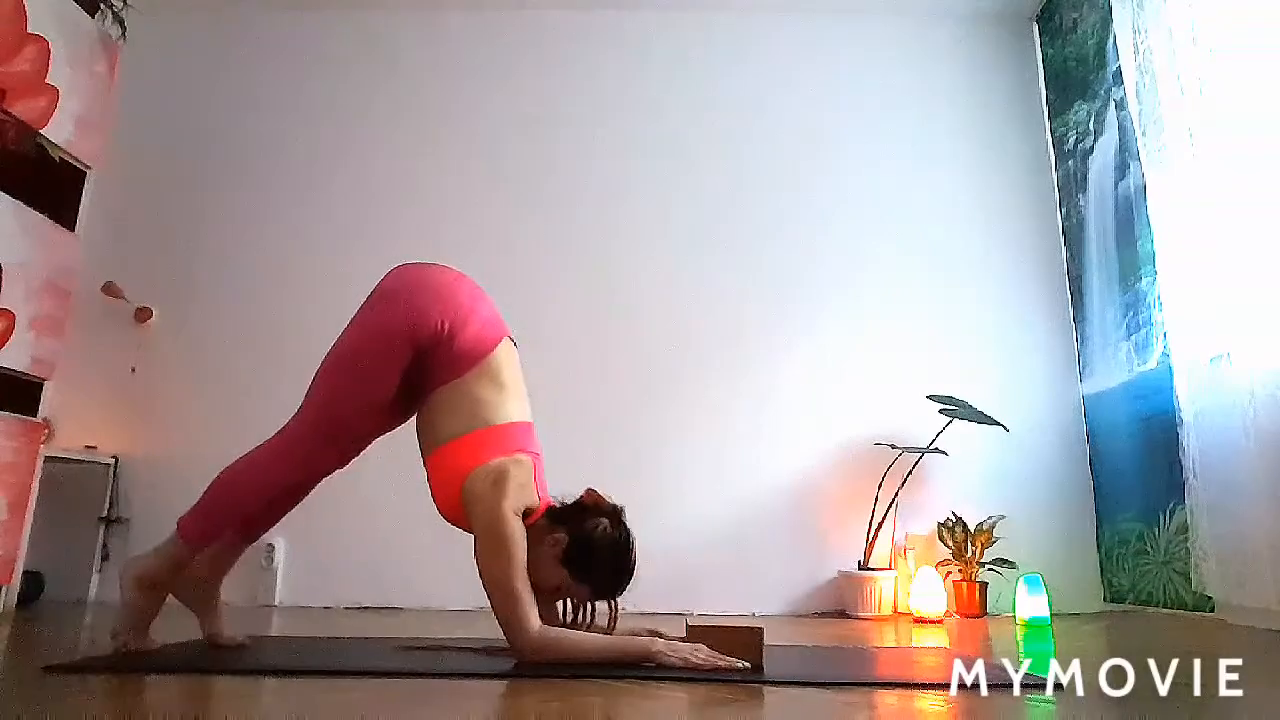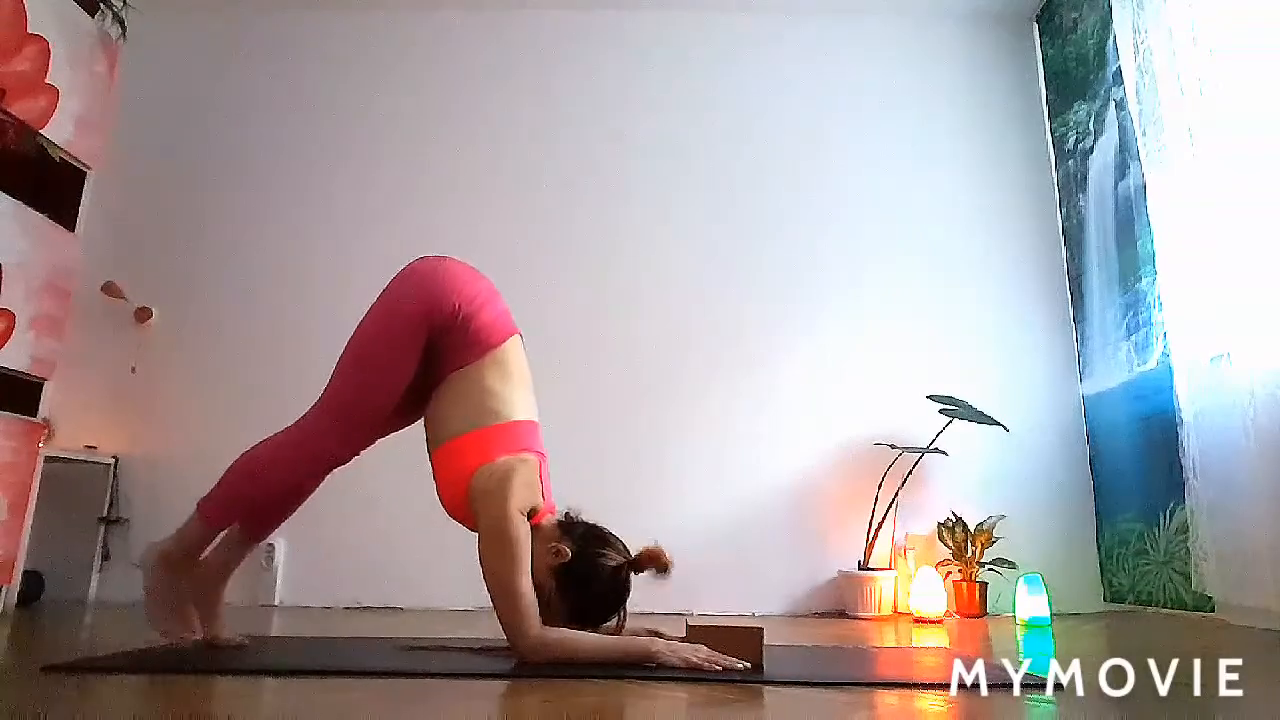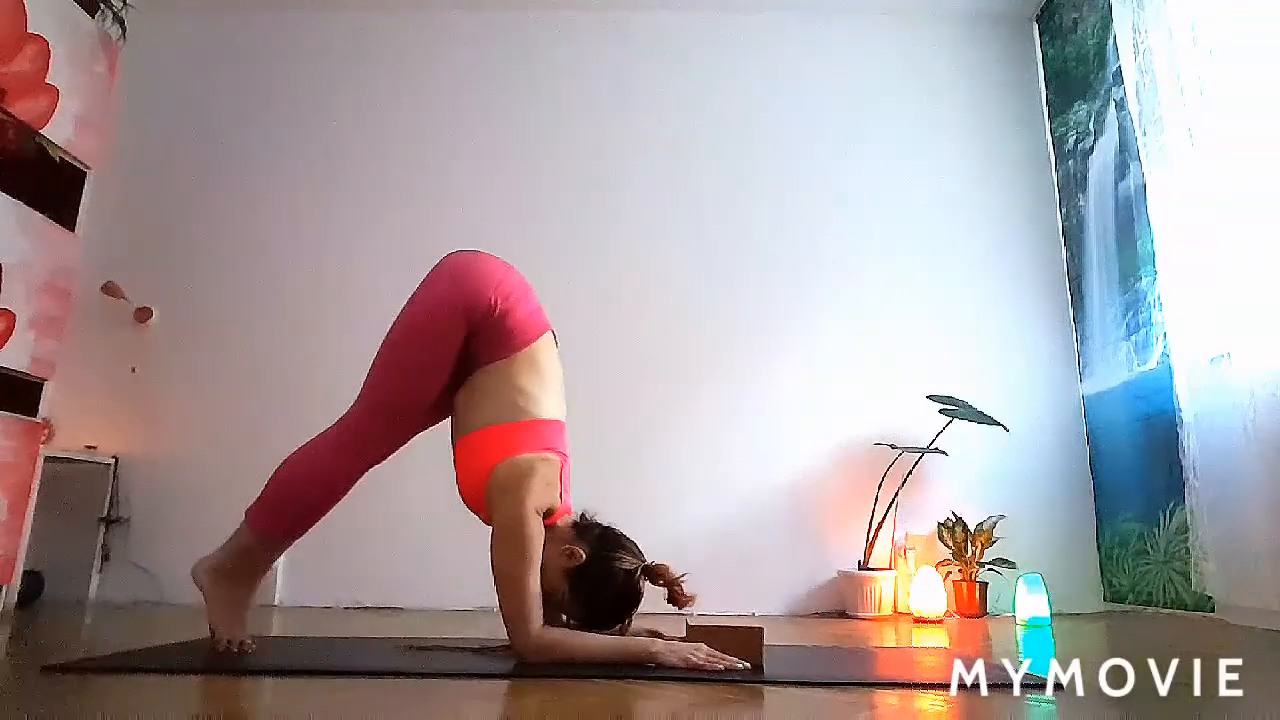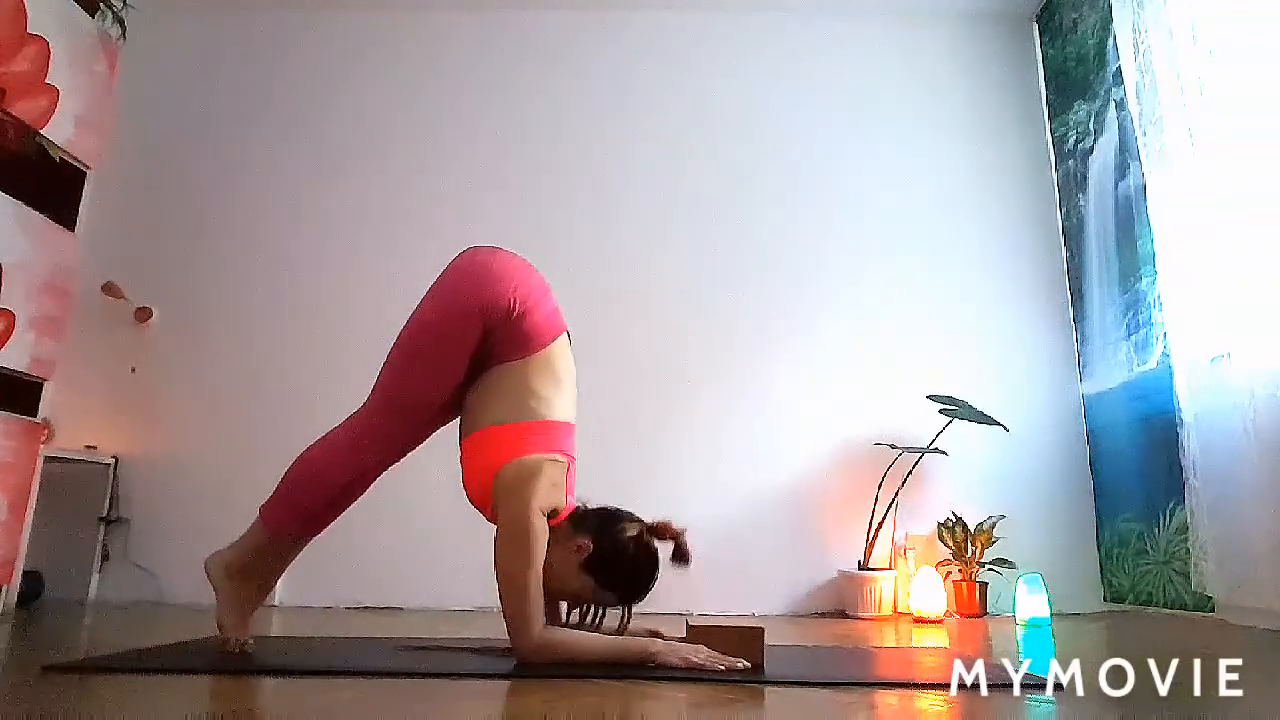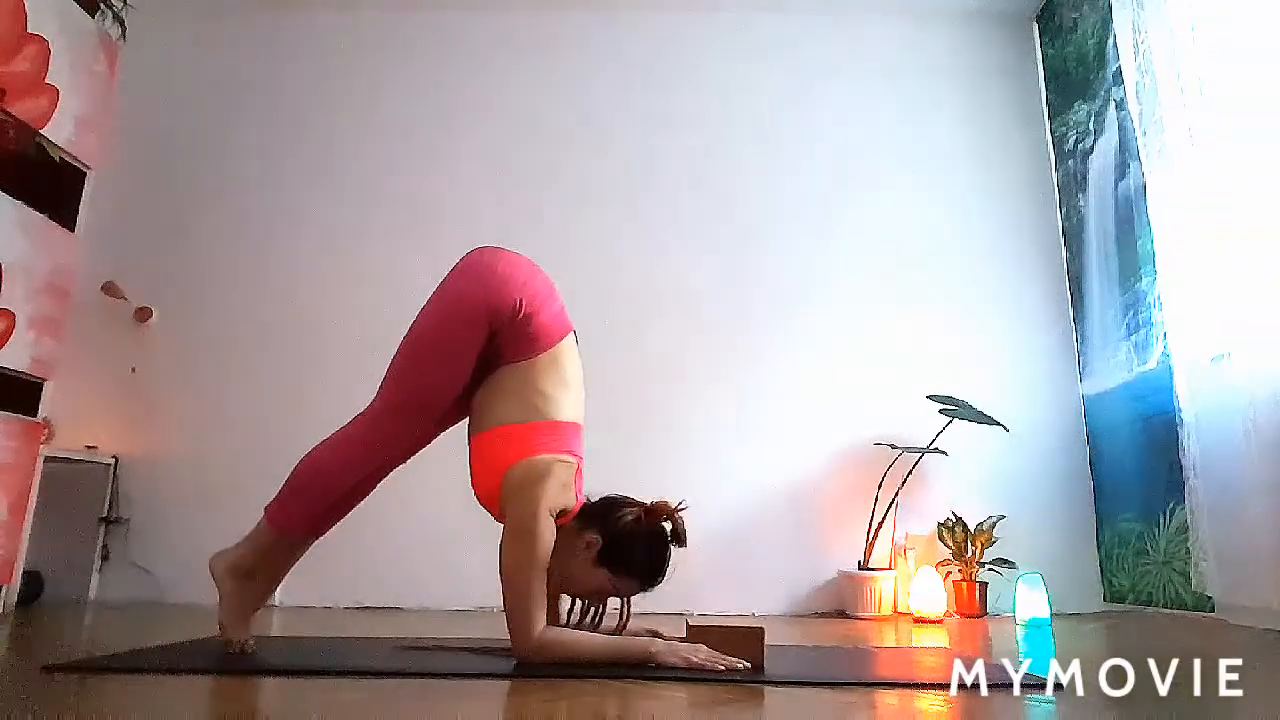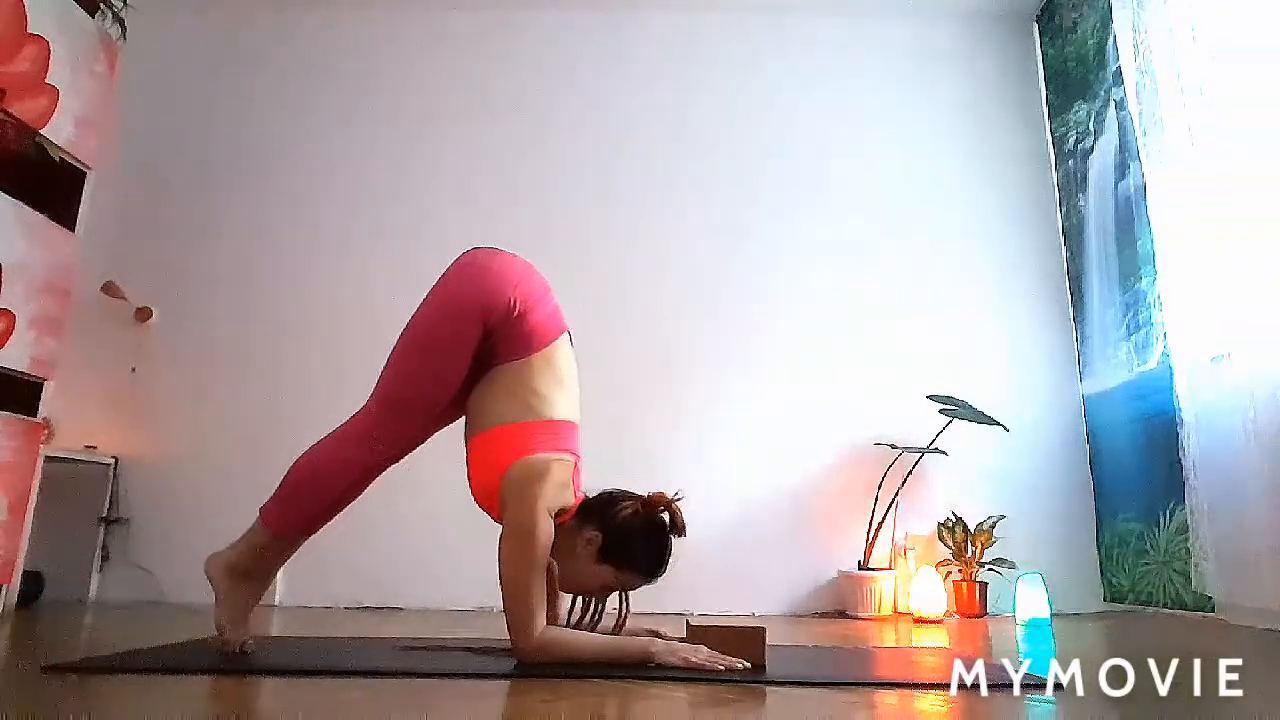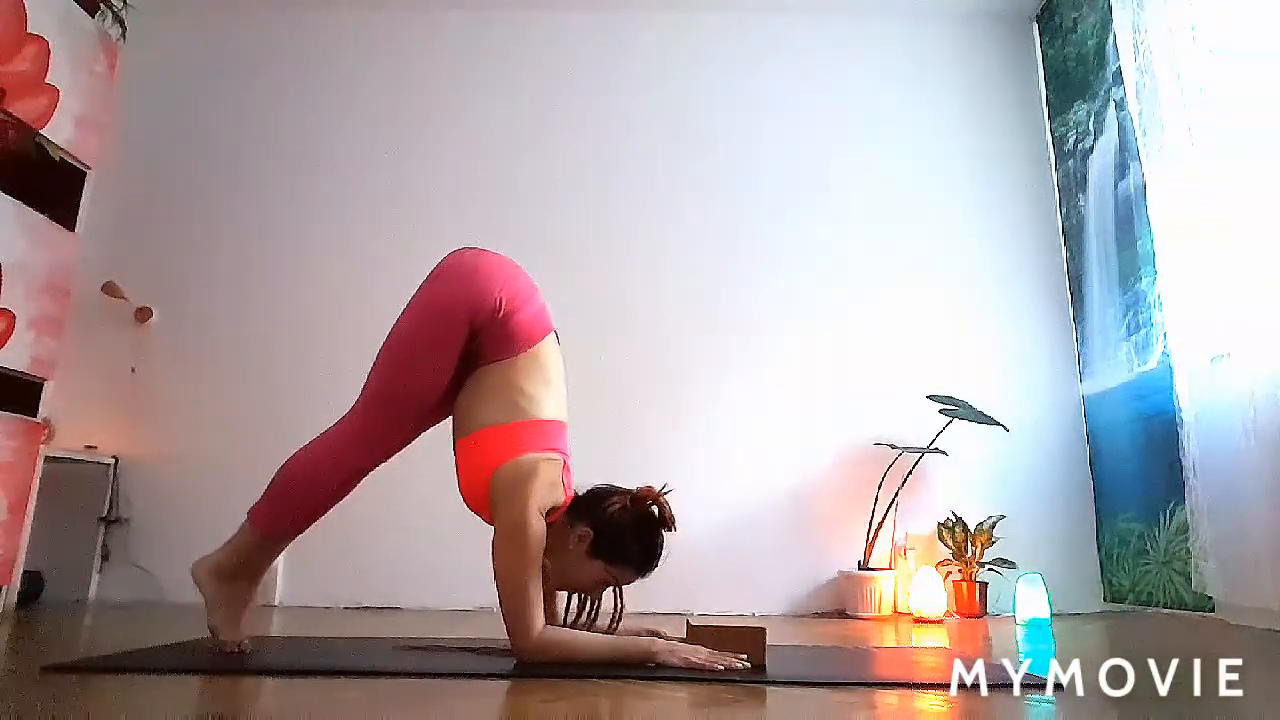
dt=0.5s
person 1, frame 1
left shoulder: (528, 505)
right shoulder: (503, 500)
left elbow: (537, 624)
right elbow: (528, 641)
left wrist: (627, 637)
right wrist: (647, 647)
left hip: (441, 323)
right hip: (421, 308)
left knee: (321, 455)
right knee: (304, 450)
left ankle: (204, 576)
right ankle: (159, 568)
person 1, frame 2
right shoulder: (507, 497)
right elbow: (529, 641)
left wrist: (619, 631)
right wrist: (646, 648)
left hip: (451, 331)
right hip: (437, 304)
left knee: (331, 447)
right knee: (323, 438)
left ankle: (209, 576)
right ankle: (176, 556)
person 1, frame 3
right shoulder: (525, 497)
right elbow: (529, 642)
left wrist: (629, 635)
right wrist: (648, 648)
left hip: (487, 320)
left knee: (364, 445)
right knee: (361, 439)
left ankle: (242, 572)
right ankle: (229, 566)
person 1, frame 4
right shoulder: (531, 498)
right elbow: (530, 643)
left wrist: (623, 634)
right wrist: (648, 649)
left hip: (501, 317)
left knee: (378, 445)
right knee: (373, 437)
left ankle: (255, 572)
right ankle: (242, 562)
person 1, frame 5
right shoulder: (541, 499)
right elbow: (530, 643)
left wrist: (623, 634)
right wrist: (649, 649)
left hip: (510, 311)
left knee: (385, 443)
right knee: (381, 437)
right ankle: (247, 562)
person 1, frame 6
right shoulder: (539, 498)
right elbow: (530, 642)
left wrist: (626, 635)
right wrist: (648, 649)
left hip: (501, 320)
left knee: (381, 444)
left ankle: (254, 569)
right ankle: (243, 562)
person 1, frame 7
right shoulder: (529, 498)
right elbow: (530, 642)
left wrist: (627, 635)
right wrist: (650, 648)
left hip: (491, 314)
left knee: (372, 442)
right knee: (365, 436)
left ankle: (245, 567)
right ankle: (231, 564)
